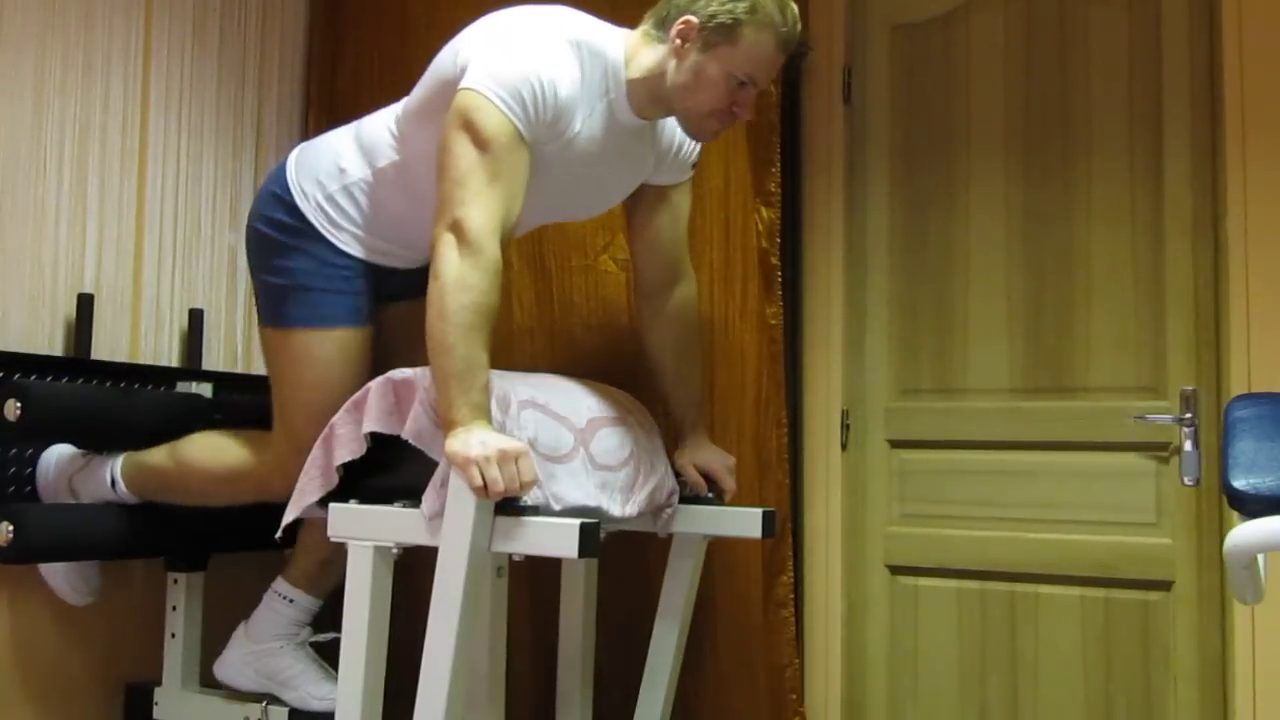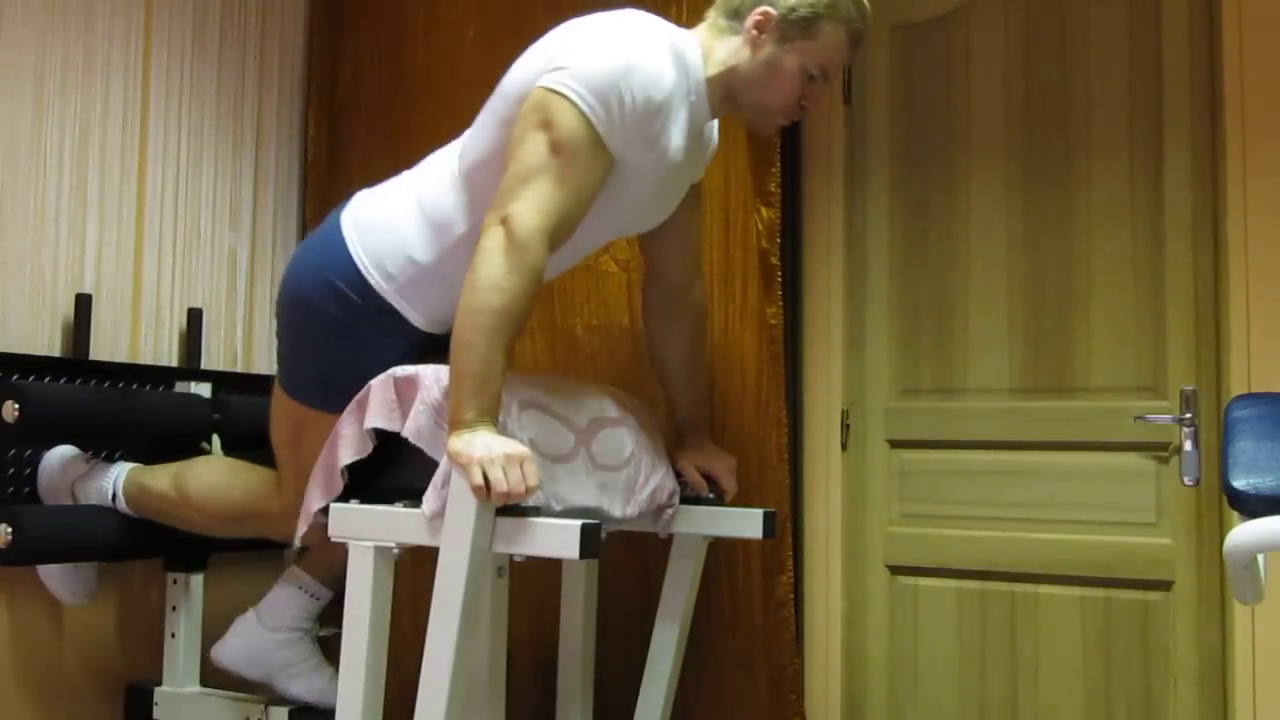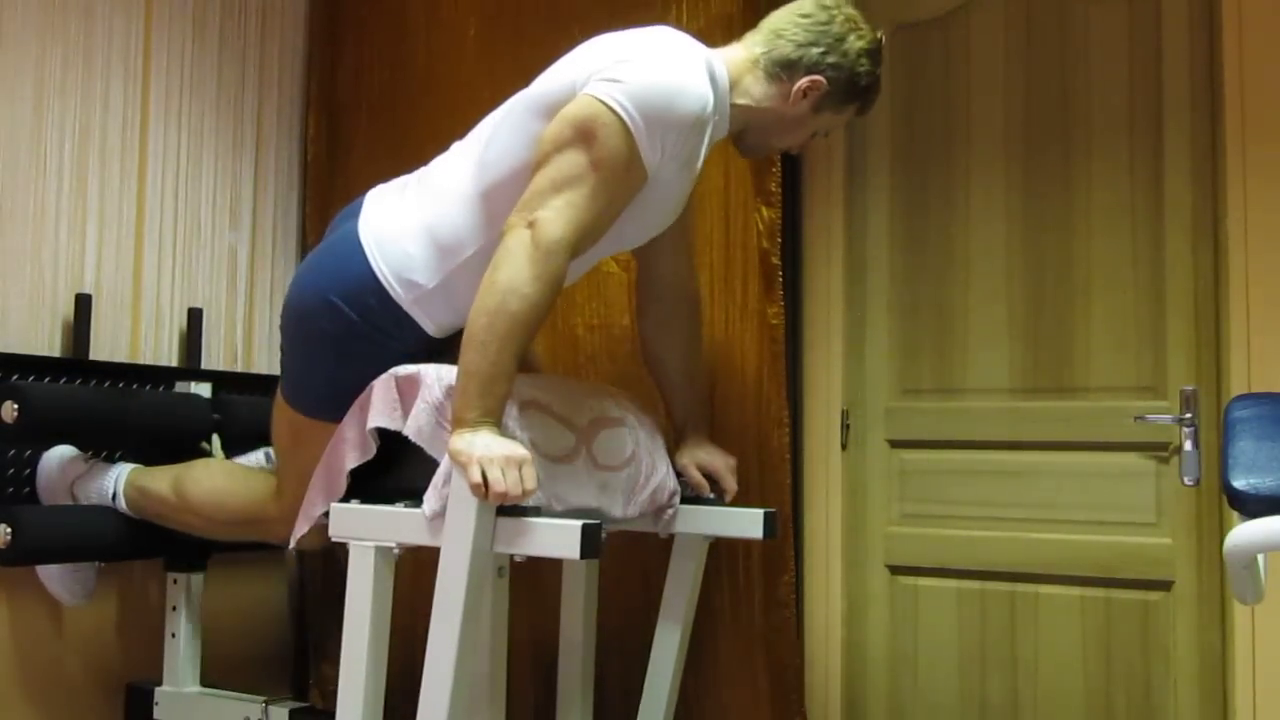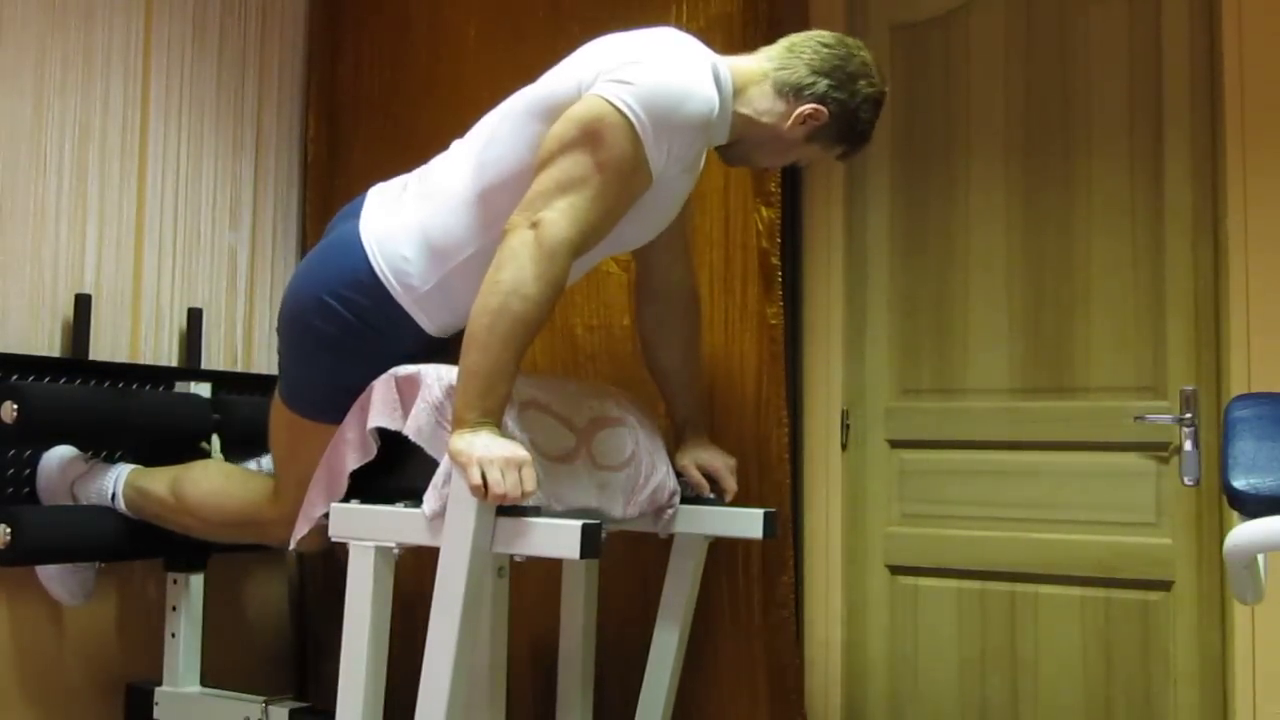
dt=0.5s
person 1, frame 1
left shoulder: (669, 137)
left elbow: (667, 288)
right elbow: (468, 239)
left wrist: (692, 434)
right wrist: (467, 424)
left hip: (405, 250)
right hip: (322, 219)
right knee: (304, 461)
left ankle: (269, 641)
right ankle: (89, 478)
person 1, frame 2
left shoulder: (696, 121)
left elbow: (676, 289)
right elbow: (516, 237)
left wrist: (693, 435)
right wrist: (471, 427)
left hip: (421, 300)
right hip: (362, 285)
right knee: (303, 504)
left ankle: (276, 632)
right ankle: (91, 482)
person 1, frame 3
left shoulder: (692, 110)
right shoulder: (666, 85)
left elbow: (667, 289)
right elbow: (537, 240)
left wrist: (693, 431)
right wrist: (473, 426)
left hip: (404, 273)
right hip: (368, 295)
right knee: (300, 514)
left ankle: (283, 454)
right ankle: (92, 481)
person 1, frame 4
left shoulder: (687, 112)
right shoulder: (672, 88)
left elbow: (667, 286)
right elbow: (539, 239)
left wrist: (689, 431)
right wrist: (475, 427)
left hip: (407, 273)
right hip: (366, 295)
right knee: (299, 517)
left ankle: (280, 458)
right ankle: (96, 481)
